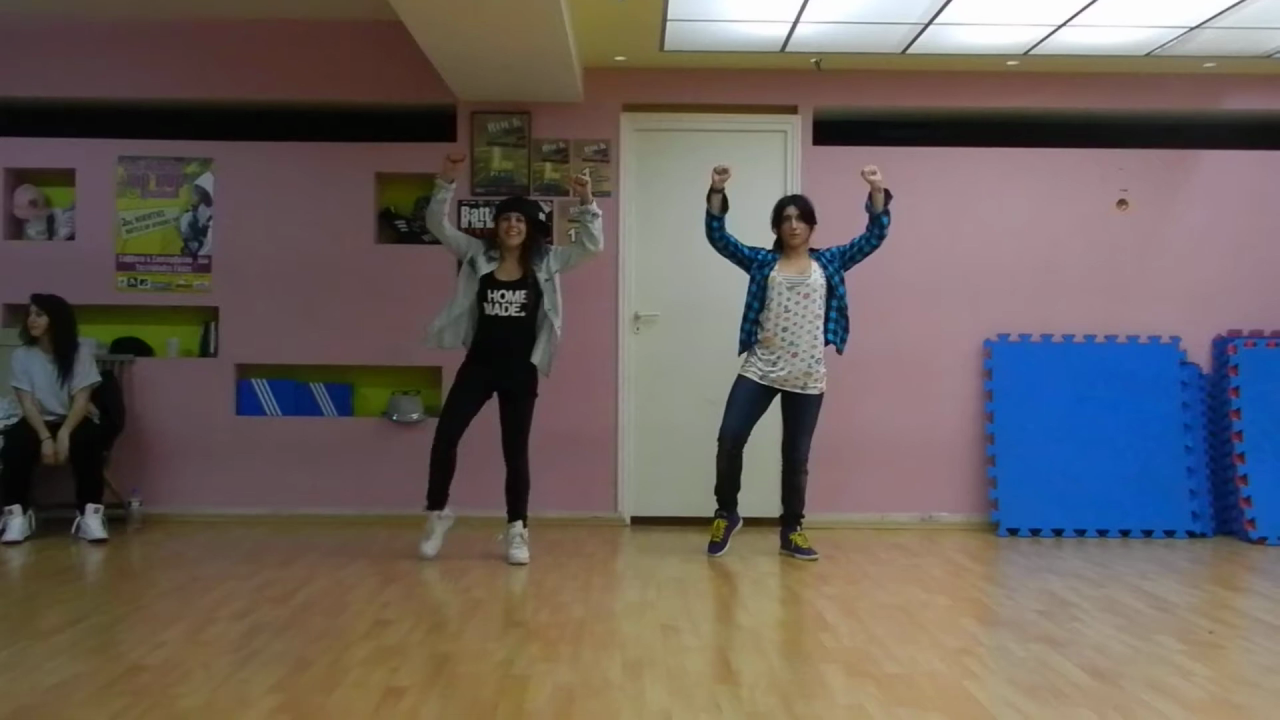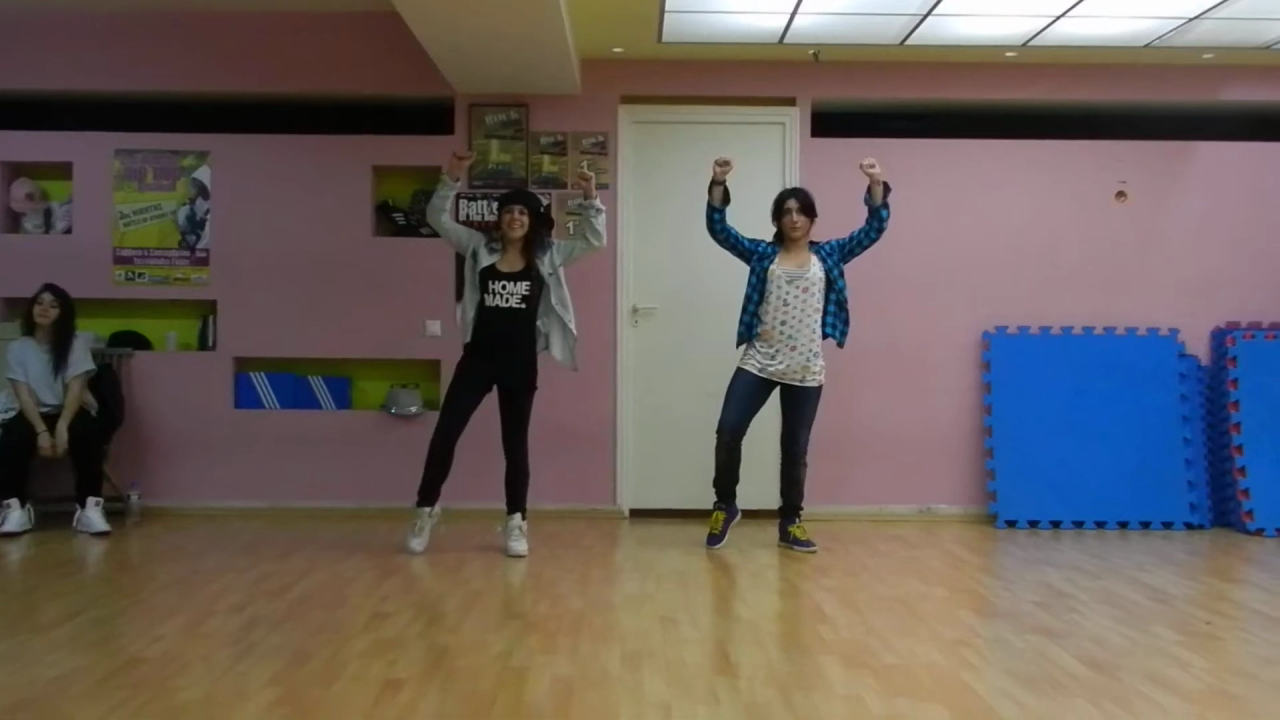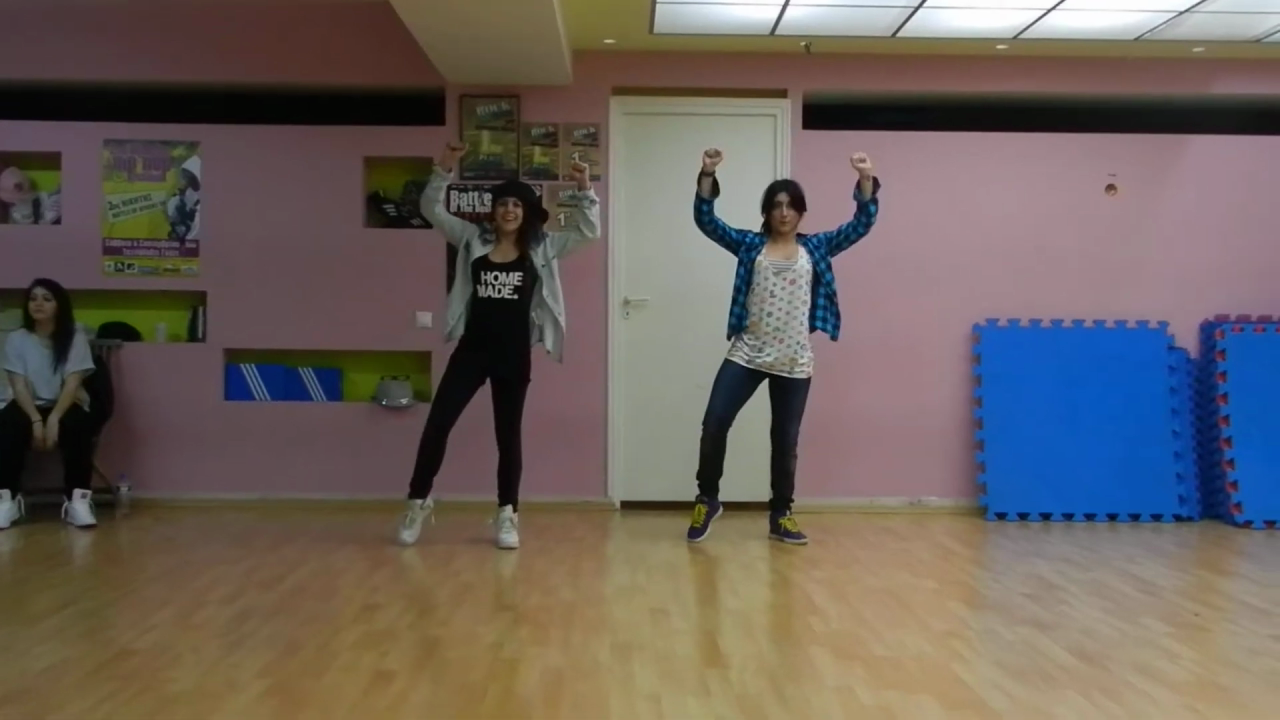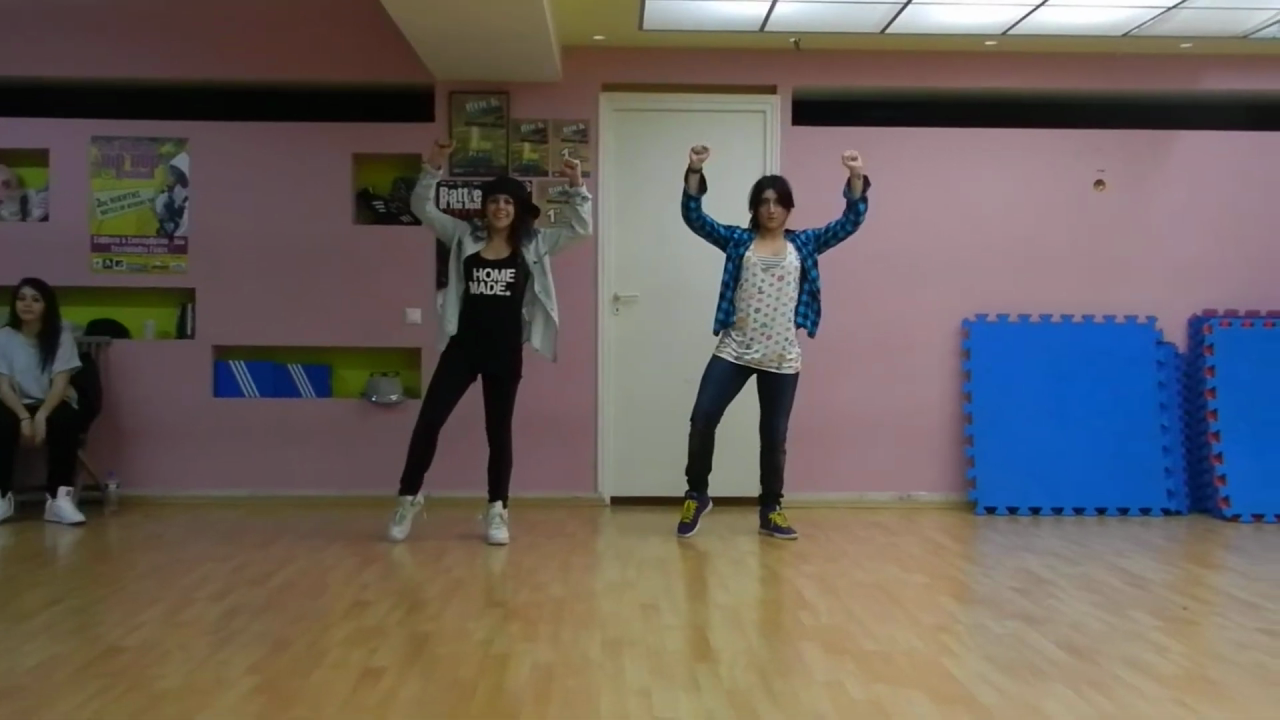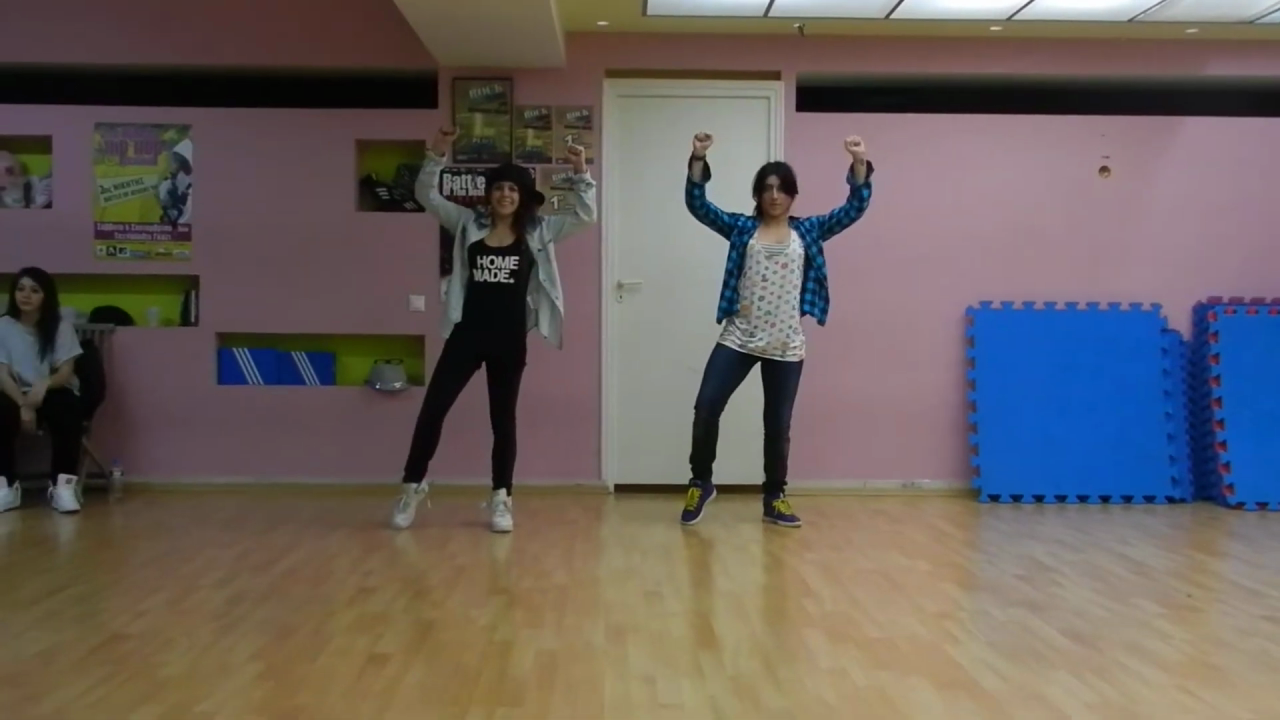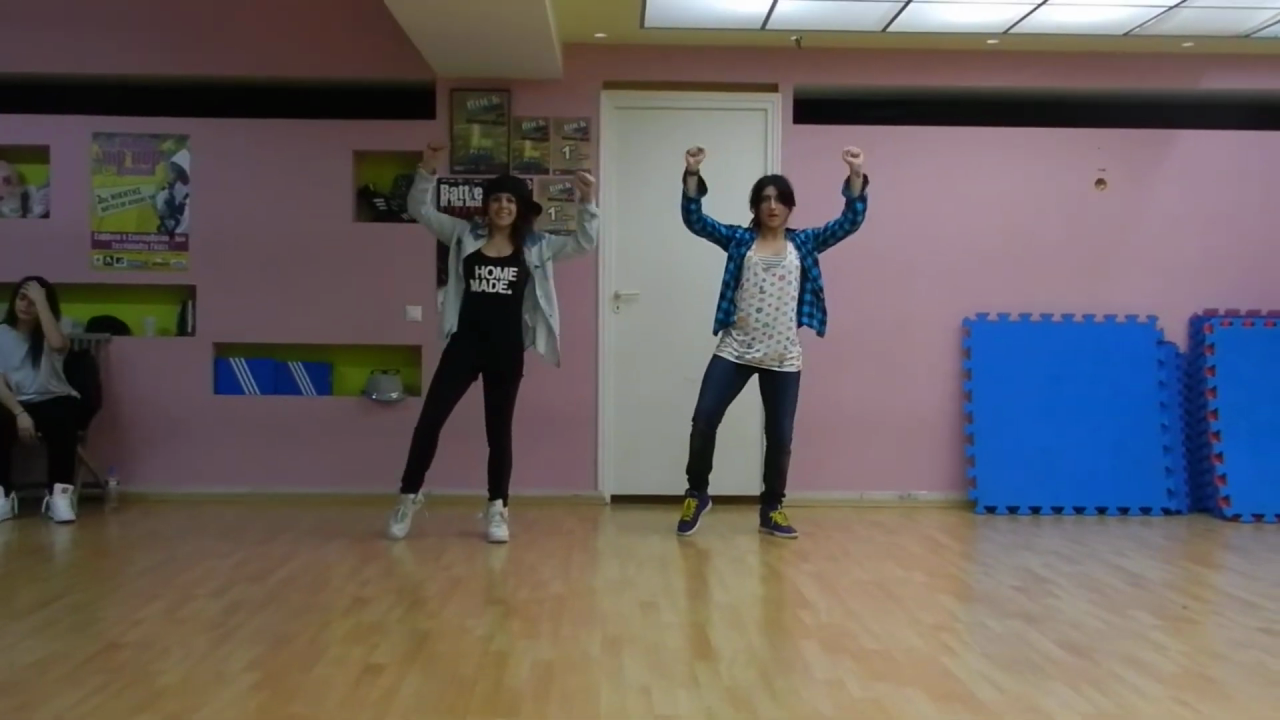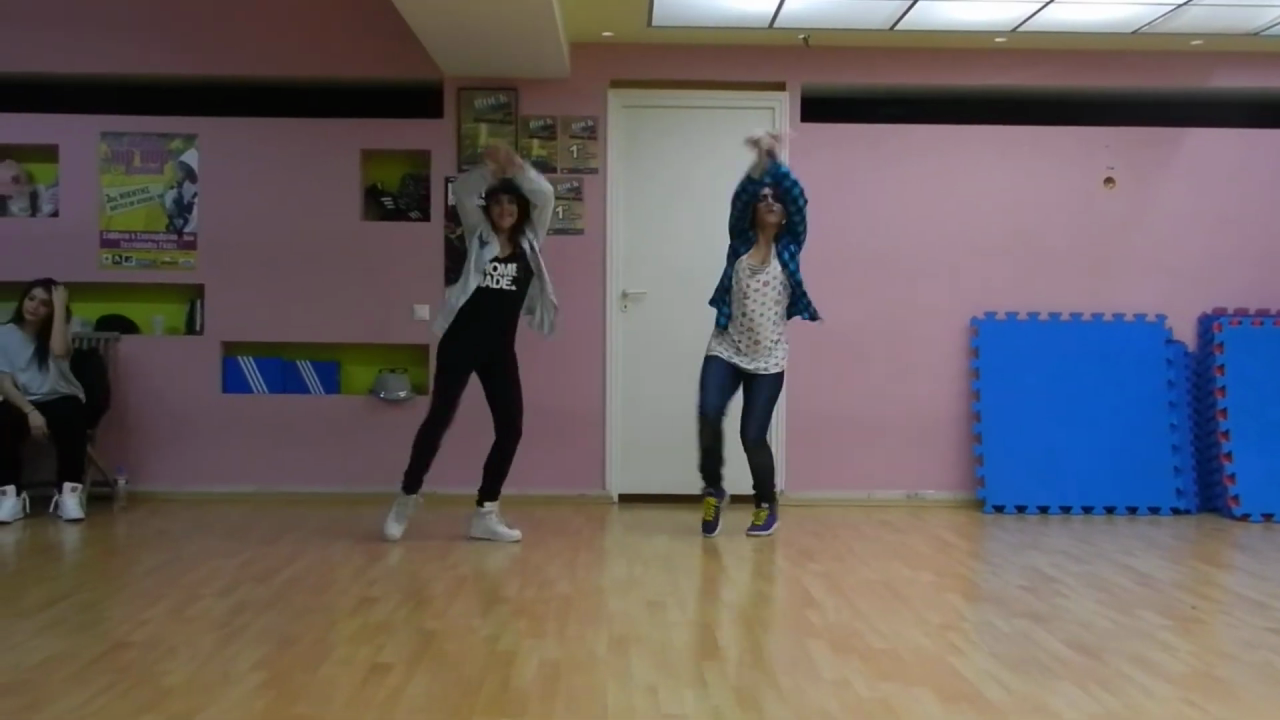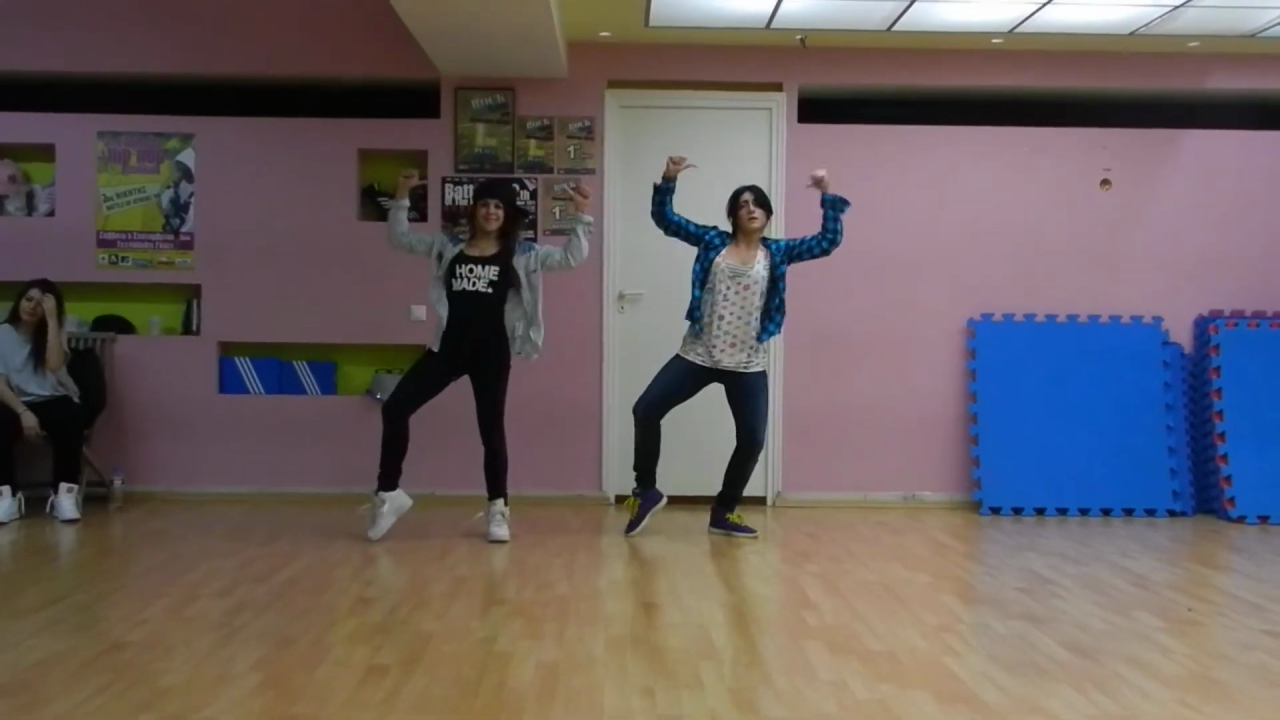
dt=0.4s
person 1, frame 1
left shoulder: (546, 262)
right shoulder: (478, 255)
left elbow: (593, 245)
right elbow: (437, 224)
left wrist: (586, 203)
right wrist: (446, 183)
left hip: (520, 370)
right hip: (479, 364)
left knee: (515, 451)
right knee: (445, 436)
left ankle: (517, 532)
right ankle: (437, 516)
person 1, frame 2
left shoulder: (548, 255)
right shoulder: (479, 248)
left elbow: (594, 240)
right elbow: (438, 219)
left wrist: (591, 199)
right wrist: (452, 180)
left hip: (520, 362)
right hip: (478, 357)
left knee: (515, 443)
right knee: (445, 433)
left ankle: (516, 524)
right ankle: (426, 511)
person 1, frame 3
left shoulder: (542, 247)
right shoulder: (473, 239)
left elbow: (588, 231)
right elbow: (432, 209)
left wrist: (584, 190)
right wrist: (444, 170)
left hip: (513, 354)
right hip: (472, 349)
left knee: (508, 435)
right knee: (437, 424)
left ankle: (507, 516)
right ankle: (418, 503)
person 1, frame 4
left shoulder: (533, 244)
right shoulder: (464, 237)
left elbow: (580, 227)
right elbow: (423, 208)
left wrist: (576, 186)
right wrist: (433, 168)
left hip: (505, 351)
right hip: (463, 346)
left knee: (499, 431)
right knee: (428, 421)
left ankle: (497, 512)
right ankle: (409, 499)
person 1, frame 5
left shoulder: (538, 231)
right shoulder: (469, 224)
left elbow: (585, 214)
right elbow: (427, 195)
left wrist: (581, 173)
right wrist: (436, 156)
left hip: (509, 338)
right hip: (467, 333)
left knee: (503, 418)
right knee: (432, 408)
left ankle: (501, 500)
right ankle: (412, 487)
person 1, frame 6
left shoulder: (536, 246)
right shoulder: (465, 235)
left elbow: (585, 242)
right elbow: (421, 210)
left wrist: (587, 200)
right wrist: (427, 171)
left hip: (506, 351)
right hip: (465, 345)
left knee: (499, 431)
right knee: (430, 420)
left ankle: (497, 510)
right ankle: (408, 497)
person 1, frame 7
left shoulder: (529, 239)
right shoulder: (479, 234)
left elbow: (545, 195)
right elbow: (462, 190)
left wrist: (517, 168)
right wrist: (490, 168)
left hip: (502, 349)
right hip: (462, 341)
left knee: (510, 429)
right knee: (440, 415)
left ankle: (486, 513)
right ankle: (406, 498)
person 1, frame 8
left shoulder: (522, 253)
right shoulder: (448, 246)
left elbow: (572, 257)
right elbow: (400, 239)
left wrist: (581, 216)
right wrist: (401, 198)
left hip: (491, 350)
right hip: (449, 346)
left knee: (491, 429)
right knee: (395, 408)
left ankle: (497, 510)
right ankle: (389, 494)
person 2, frame 1
left shoulder: (829, 262)
right shoulder: (762, 261)
left elbow: (874, 237)
right elbow: (718, 237)
left wrist: (877, 191)
right wrist: (717, 191)
left hip: (808, 377)
right hip: (760, 370)
left knee: (797, 455)
right knee: (730, 439)
left ankle: (792, 531)
right ankle: (726, 514)
person 2, frame 2
left shoulder: (829, 255)
right shoulder: (762, 254)
left elbow: (874, 230)
right elbow: (718, 229)
left wrist: (876, 184)
right wrist: (718, 184)
left hip: (806, 370)
right hip: (759, 363)
left knee: (795, 448)
right knee: (728, 431)
left ankle: (790, 523)
right ankle: (725, 506)
person 2, frame 3
left shoulder: (816, 248)
right shoulder: (750, 245)
left elbow: (861, 224)
right elbow: (706, 221)
left wrist: (866, 179)
right wrist: (707, 175)
left hip: (794, 362)
right hip: (747, 355)
left knee: (786, 440)
right knee: (714, 423)
left ankle: (781, 516)
right ankle: (707, 500)
person 2, frame 4
left shoulder: (804, 244)
right shoulder: (737, 240)
left elbow: (850, 222)
right elbow: (693, 217)
left wrist: (856, 177)
right wrist: (695, 171)
left hip: (782, 358)
right hip: (735, 351)
left knee: (774, 436)
right knee: (702, 419)
left ankle: (770, 510)
right ankle: (697, 496)
person 2, frame 5
left shoulder: (808, 231)
right shoulder: (742, 228)
left elbow: (854, 208)
right elbow: (697, 204)
left wrist: (859, 162)
right wrist: (698, 158)
left hip: (786, 345)
right hip: (738, 338)
left knee: (778, 424)
right knee: (706, 407)
left ankle: (774, 498)
right ankle: (701, 484)
person 2, frame 6
left shoulder: (804, 243)
right shoulder: (739, 240)
left elbow: (850, 221)
right elbow: (694, 219)
left wrist: (856, 175)
right wrist: (692, 173)
left hip: (783, 357)
right hip: (736, 350)
left knee: (780, 435)
right knee: (704, 419)
left ankle: (771, 509)
right ankle: (697, 494)
person 2, frame 7
left shoulder: (790, 243)
right shoulder: (741, 238)
left elbow: (797, 198)
right elbow: (742, 196)
left wrist: (772, 157)
right wrist: (761, 160)
left hip: (768, 359)
right hip: (725, 351)
left knee: (754, 435)
right knee: (709, 415)
left ankle: (766, 505)
right ankle: (713, 491)
person 2, frame 8
left shoulder: (778, 252)
right shoulder: (712, 241)
left elbow: (828, 241)
right elbow: (664, 219)
left wrist: (828, 196)
right wrist: (668, 180)
left hip: (747, 364)
right hip: (698, 354)
left knee: (753, 439)
right knee: (646, 410)
left ankle: (724, 512)
right ankle: (646, 491)
person 3, frame 1
left shoulder: (80, 352)
right shoulder: (21, 356)
left elbow: (82, 400)
right elbow: (27, 403)
left wrist: (64, 433)
right wrist: (45, 437)
left hip: (73, 420)
right hip: (38, 422)
left knee: (88, 440)
left ankle: (90, 515)
person 3, frame 2
left shoulder: (76, 343)
left elbow: (75, 389)
right elbow: (23, 395)
left wrist: (62, 426)
right wrist: (41, 431)
left hip: (71, 412)
right hip: (35, 414)
left knee: (86, 433)
left ankle: (90, 508)
person 3, frame 3
left shoulder: (75, 339)
left elbow: (72, 384)
left wrist: (54, 418)
right wrist: (36, 420)
left hip: (65, 407)
right hip: (28, 406)
left knee: (78, 426)
left ankle: (78, 500)
person 3, frame 4
left shoulder: (62, 337)
left elbow: (60, 384)
left wrist: (41, 416)
right wrist: (24, 417)
left hip: (53, 404)
left knee: (65, 423)
left ankle: (61, 498)
person 3, frame 5
left shoulder: (61, 326)
left elbow: (66, 372)
left wrist: (45, 383)
right wrist: (22, 403)
left hip: (53, 391)
left knee: (69, 410)
left ankle: (63, 485)
person 3, frame 6
left shoulder: (51, 329)
left elbow: (57, 344)
left wrist: (40, 301)
left hip: (51, 401)
left knee: (65, 418)
left ankle: (60, 495)
person 3, frame 7
left shoulder: (53, 333)
left elbow: (59, 351)
left wrist: (60, 305)
right wrist: (30, 411)
left hip: (59, 400)
right hip: (22, 402)
left knee: (74, 416)
left ankle: (69, 493)
person 3, frame 8
left shoulder: (54, 332)
left elbow: (55, 364)
left wrist: (52, 318)
right wrist: (23, 412)
left hip: (54, 401)
left knee: (71, 417)
left ankle: (65, 494)
